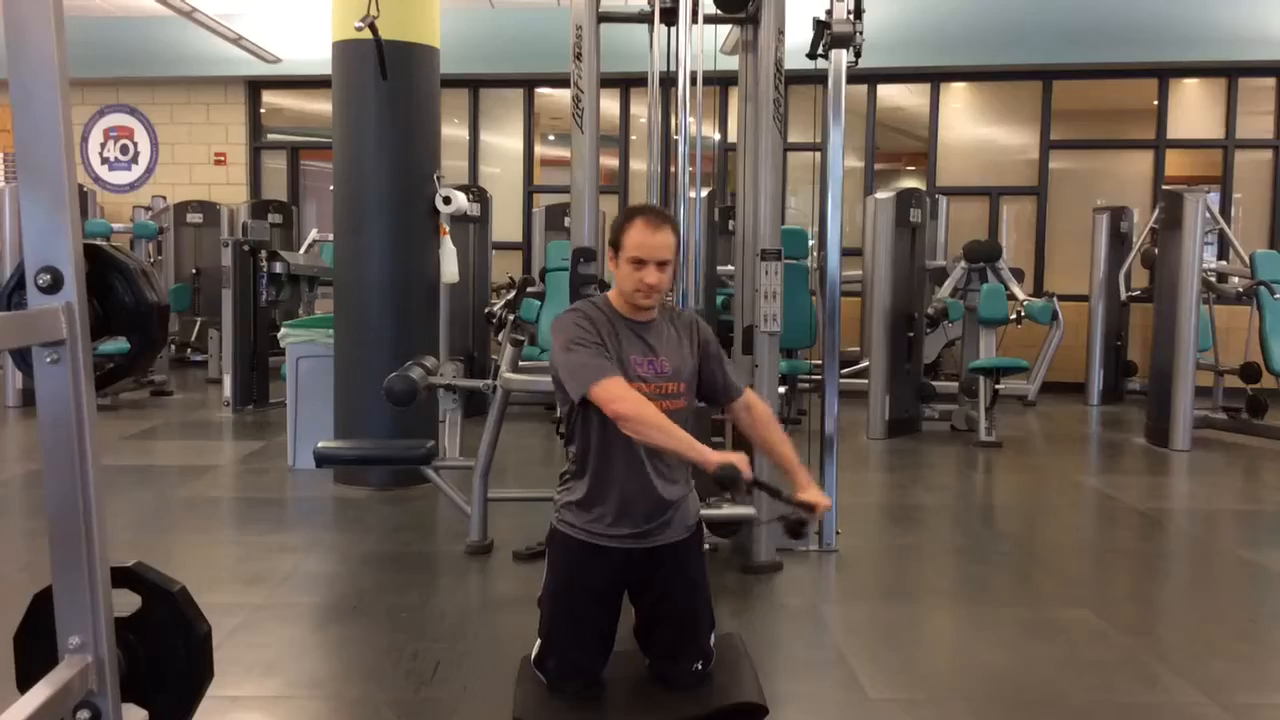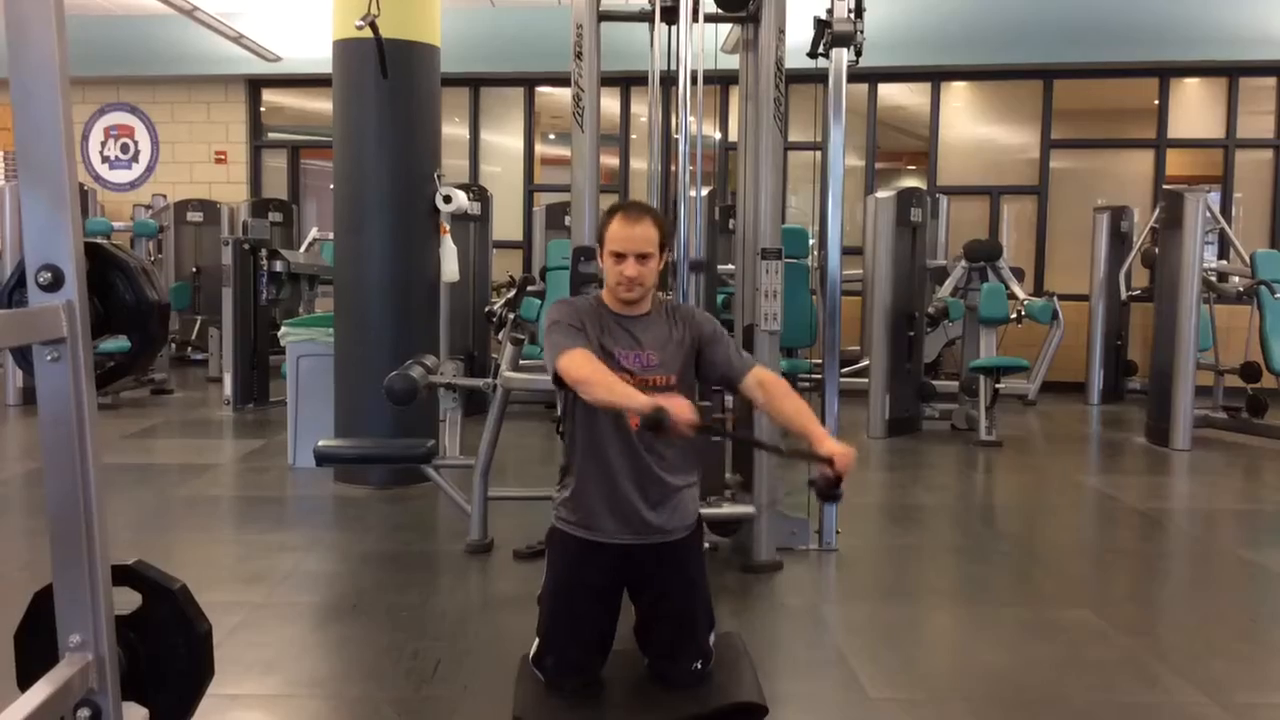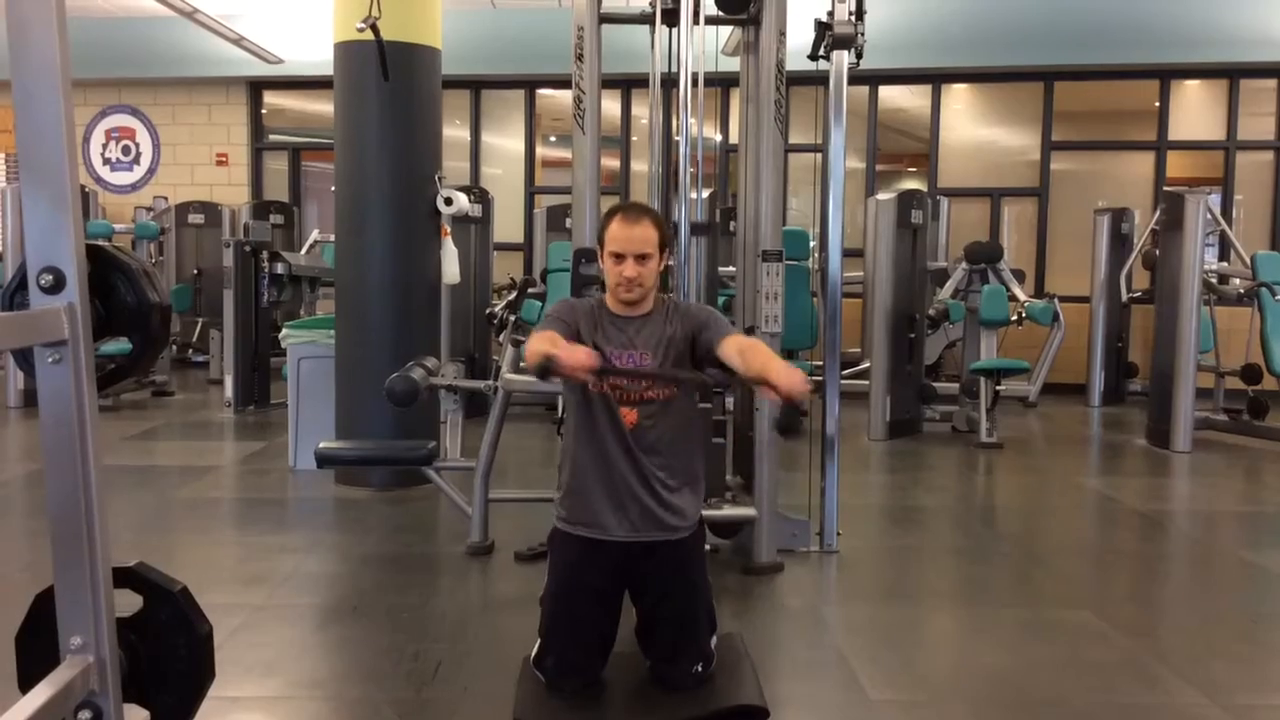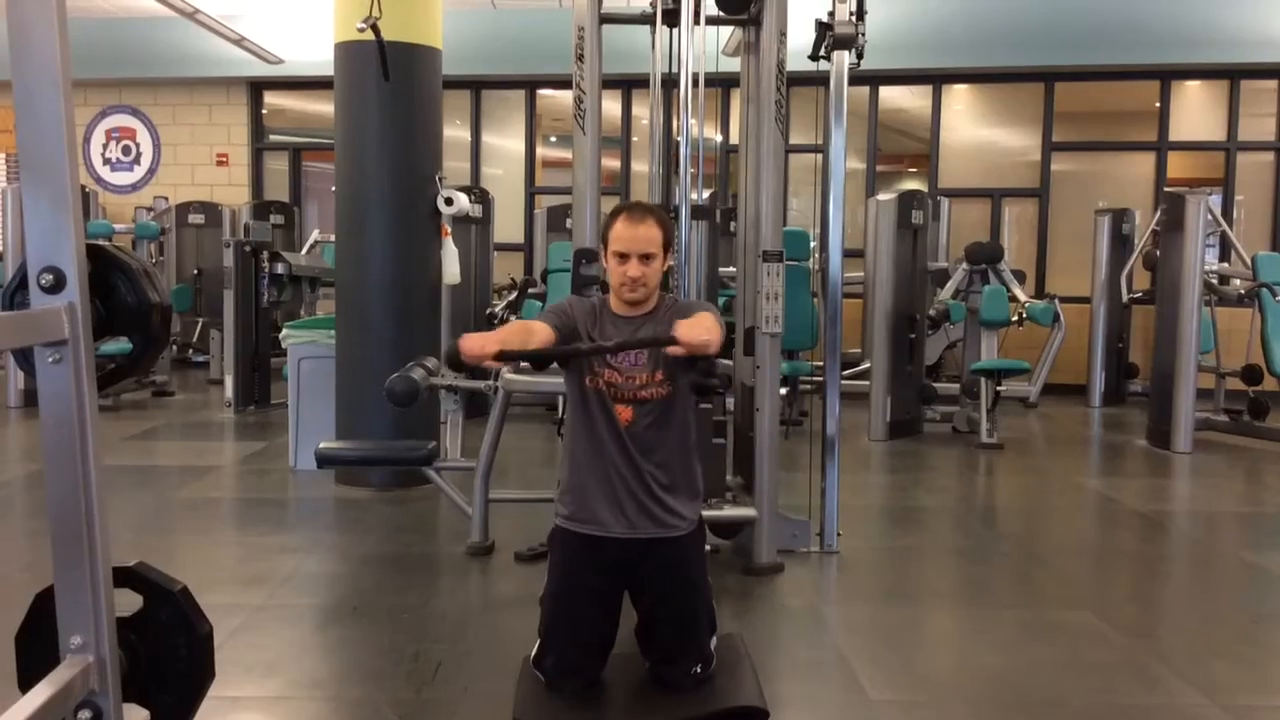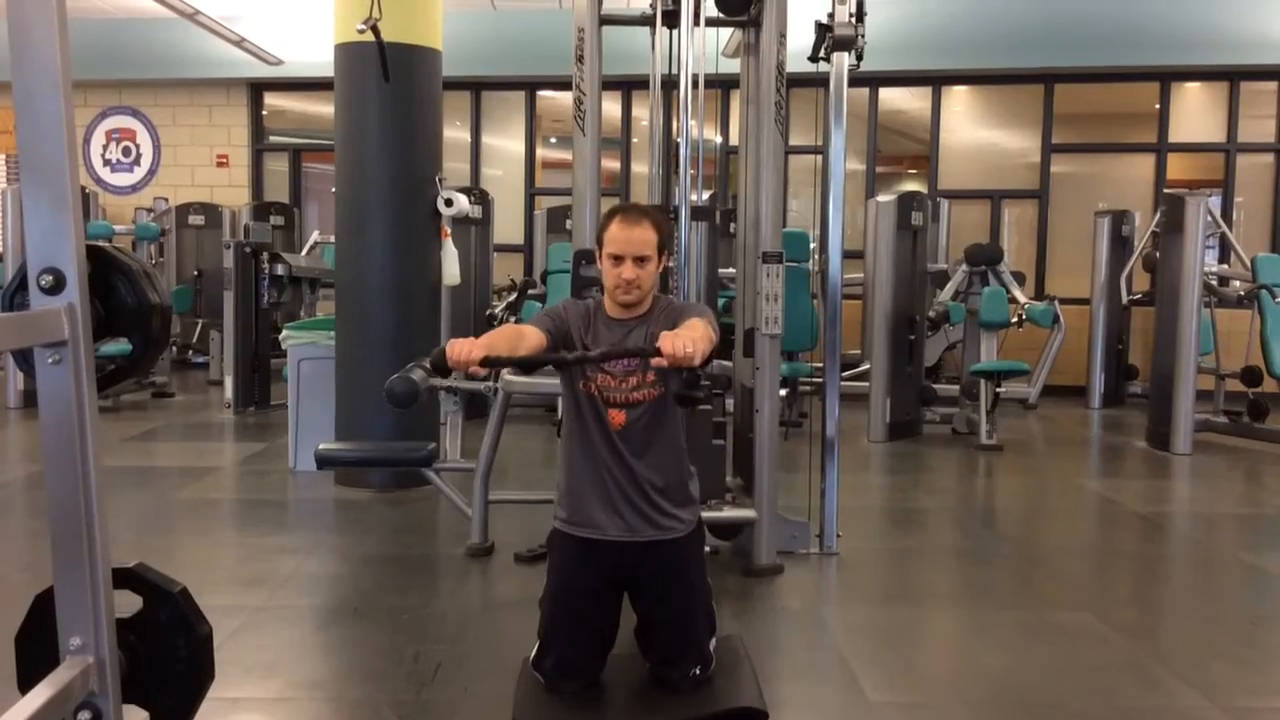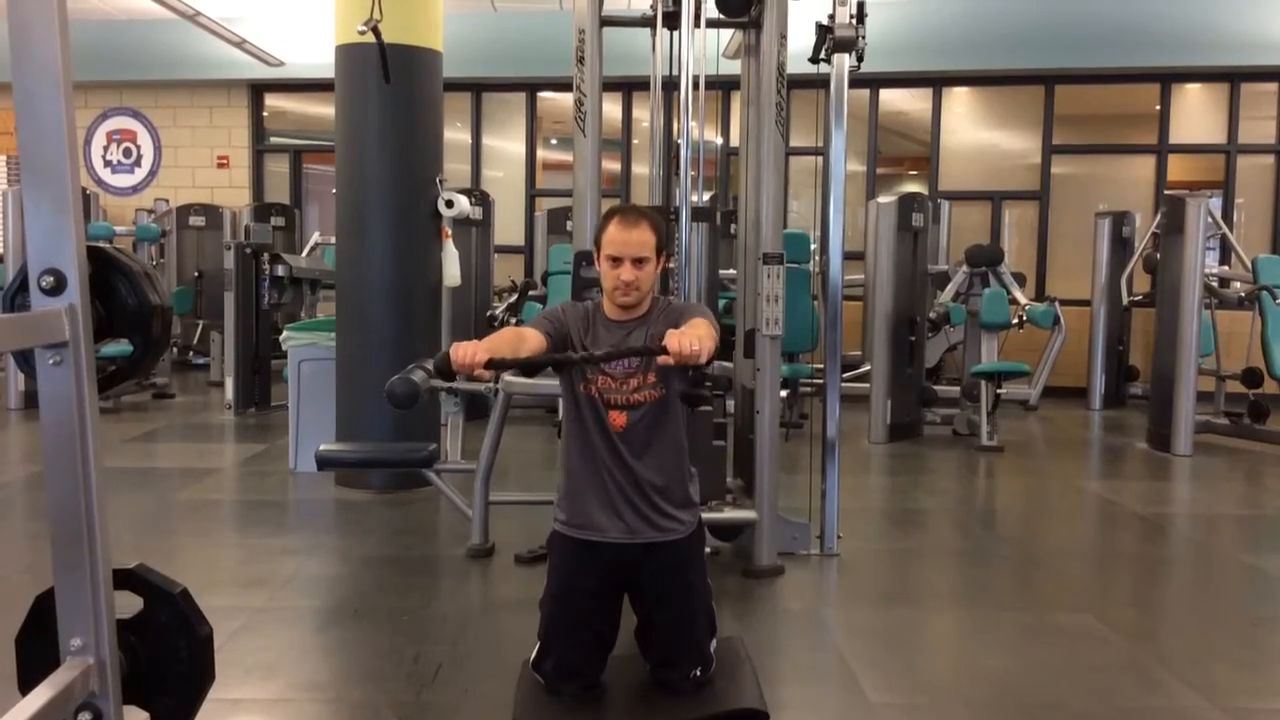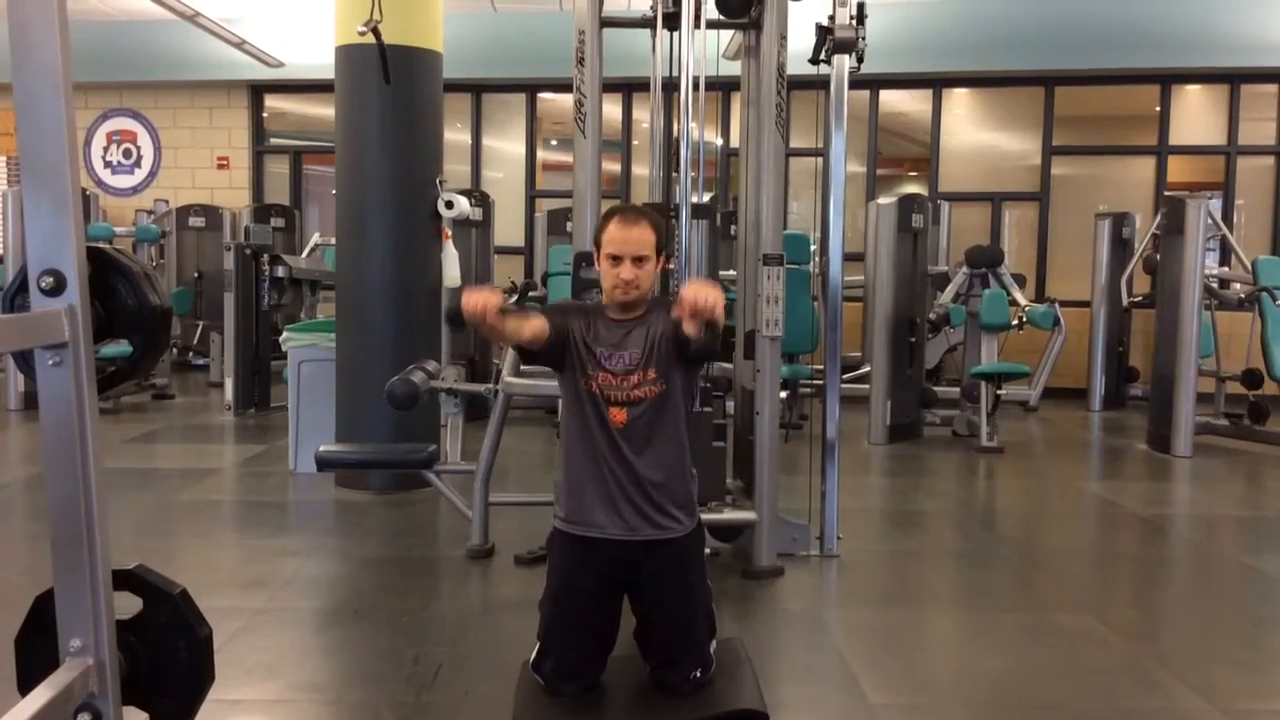
dt=0.2s
person 1, frame 1
left shoulder: (692, 331)
right shoulder: (577, 327)
left elbow: (746, 406)
right elbow: (623, 407)
left wrist: (802, 481)
right wrist: (707, 455)
left hip: (672, 531)
right hip: (588, 533)
left knee: (686, 673)
right knee: (567, 676)
left ankle: (646, 629)
person 1, frame 2
left shoulder: (691, 325)
right shoulder: (570, 318)
left elbow: (760, 383)
right elbow: (583, 375)
left wrist: (820, 438)
right wrist: (650, 401)
left hip: (672, 529)
right hip: (587, 530)
left knee: (684, 671)
right knee: (566, 675)
left ankle: (650, 627)
person 1, frame 3
left shoulder: (690, 321)
right shoulder: (572, 317)
left elbow: (741, 349)
right elbow: (541, 345)
left wrist: (776, 370)
right wrist: (560, 353)
left hip: (671, 529)
right hip: (586, 528)
left knee: (685, 674)
right knee: (565, 676)
left ankle: (654, 630)
right ankle: (601, 628)
person 1, frame 4
left shoulder: (678, 317)
right shoulder: (573, 316)
left elbow: (706, 323)
right elbow: (532, 335)
left wrist: (700, 334)
right wrist: (487, 342)
left hip: (672, 528)
right hip: (581, 526)
left knee: (686, 674)
right knee: (565, 677)
left ankle: (672, 631)
right ankle: (596, 629)
person 1, frame 5
left shoulder: (678, 317)
right shoulder: (571, 320)
left elbow: (699, 331)
right elbow: (523, 338)
left wrist: (687, 342)
right wrist: (479, 345)
left hip: (668, 529)
right hip: (584, 529)
left knee: (685, 674)
right knee: (564, 676)
left ankle: (653, 631)
person 1, frame 6
left shoulder: (678, 318)
right shoulder: (569, 322)
left elbow: (701, 328)
right elbow: (524, 340)
left wrist: (694, 339)
right wrist: (483, 349)
left hip: (668, 532)
right hip: (583, 531)
left knee: (685, 676)
right knee: (564, 677)
left ankle: (653, 632)
right ankle: (591, 644)
person 1, frame 7
left shoulder: (675, 322)
right shoulder: (571, 323)
left elbow: (702, 324)
right elbow: (525, 329)
left wrist: (706, 306)
right wrist: (492, 316)
left hip: (668, 531)
right hip: (582, 530)
left knee: (684, 677)
right knee: (563, 678)
left ankle: (651, 634)
right ankle: (599, 634)
